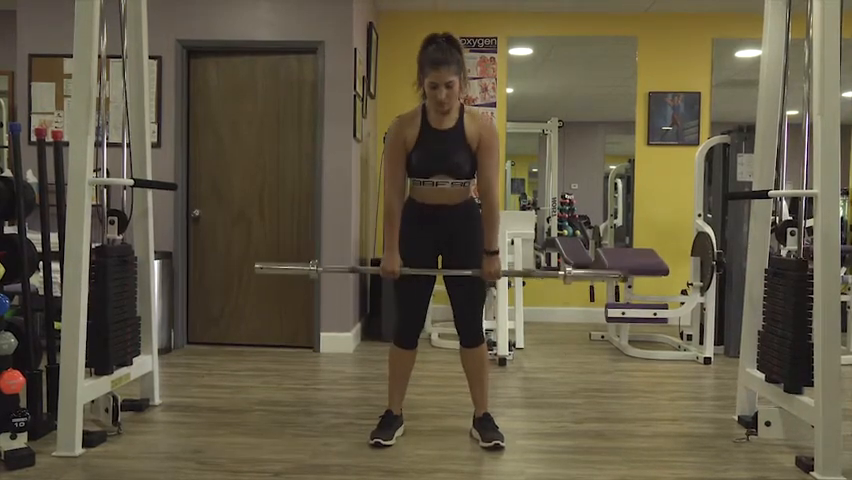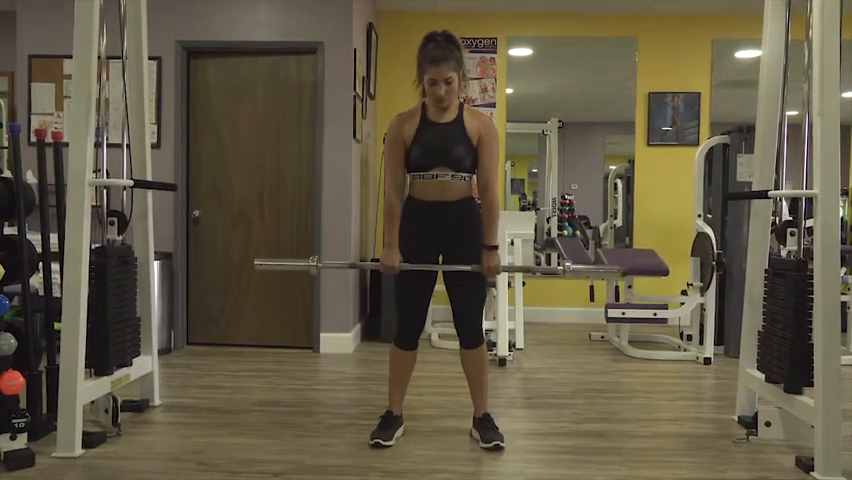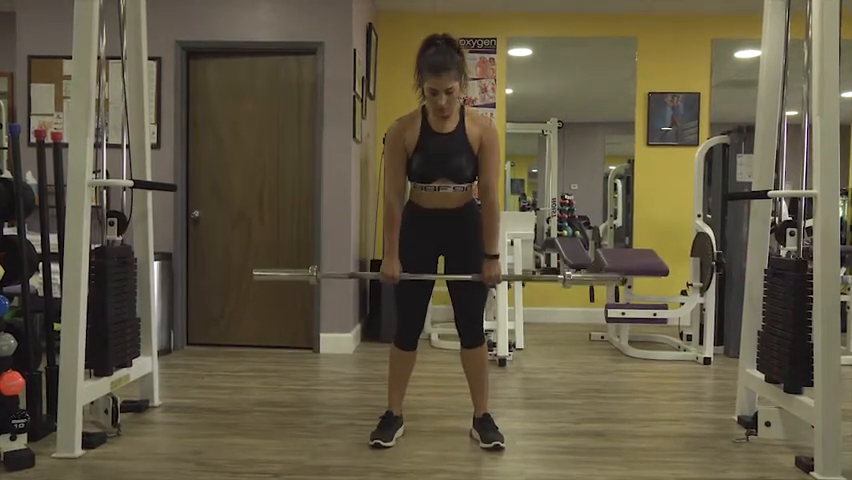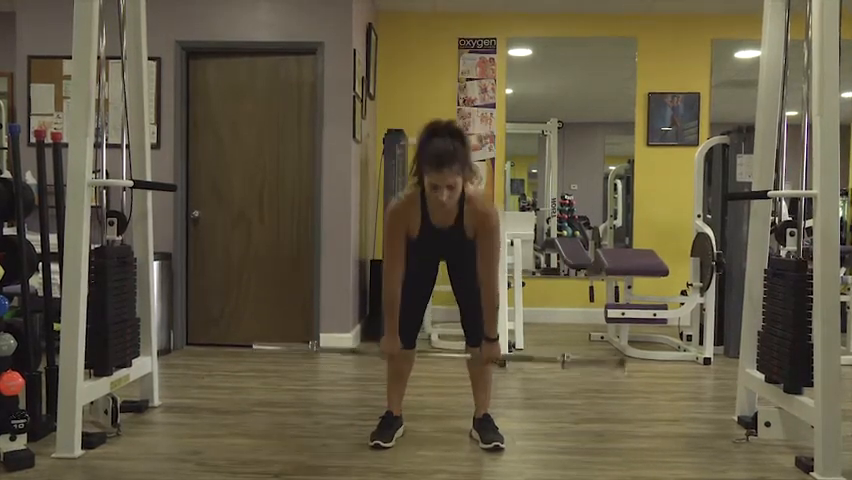
dt=0.4s
person 1, frame 1
left shoulder: (481, 128)
right shoulder: (403, 127)
left elbow: (489, 194)
right elbow: (393, 193)
left wrist: (491, 251)
right wrist: (390, 249)
left hip: (464, 226)
right hip: (416, 226)
left knee: (470, 326)
right knee: (407, 325)
left ankle: (482, 416)
right ankle: (393, 414)
person 1, frame 2
left shoulder: (480, 124)
right shoulder: (403, 124)
left elbow: (489, 189)
right elbow: (393, 189)
left wrist: (491, 246)
right wrist: (390, 245)
left hip: (464, 224)
right hip: (416, 224)
left knee: (470, 327)
right knee: (408, 325)
left ankle: (482, 417)
right ankle: (393, 414)
person 1, frame 3
left shoulder: (481, 129)
right shoulder: (403, 129)
left elbow: (490, 196)
right elbow: (392, 196)
left wrist: (491, 255)
right wrist: (390, 254)
left hip: (465, 227)
right hip: (417, 228)
left knee: (471, 328)
right knee: (407, 326)
left ankle: (482, 417)
right ankle: (393, 415)
person 1, frame 4
left shoulder: (483, 211)
right shoulder: (400, 210)
left elbow: (488, 280)
right elbow: (393, 278)
left wrist: (491, 338)
right wrist: (390, 333)
left hip: (465, 256)
right hip: (419, 256)
left knee: (475, 333)
right knee: (406, 332)
left ankle: (482, 417)
right ankle: (393, 415)
